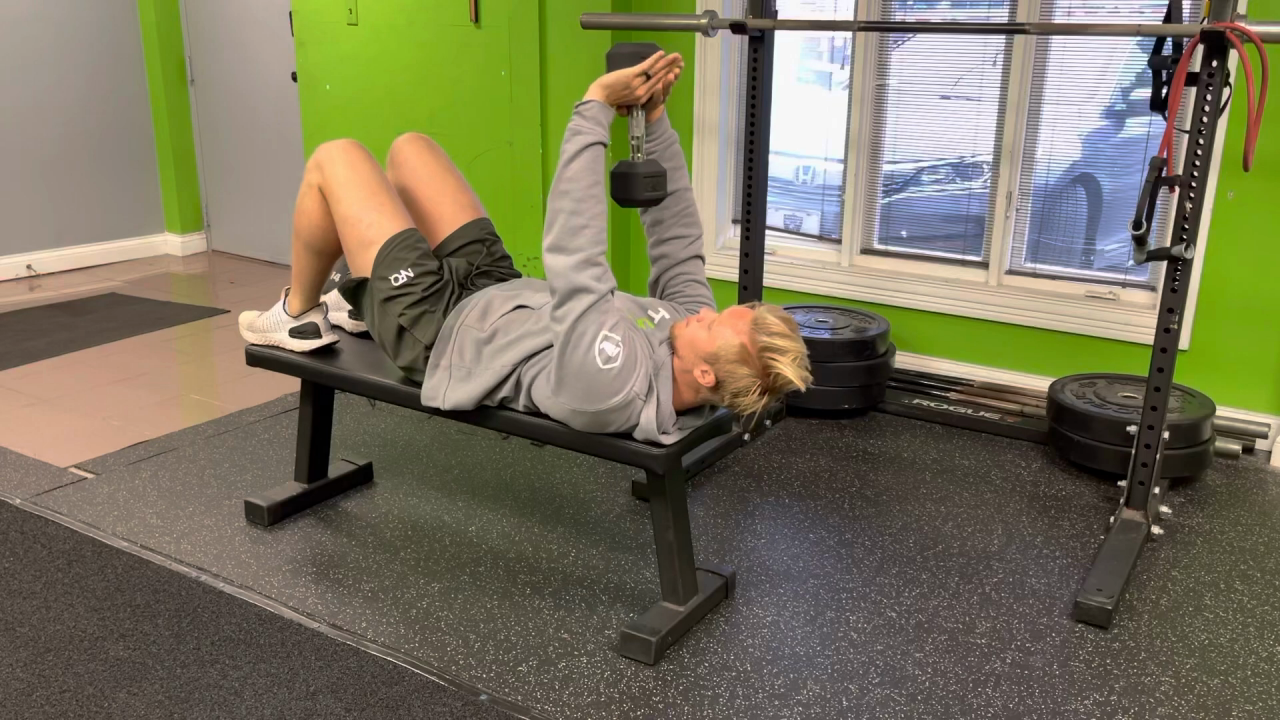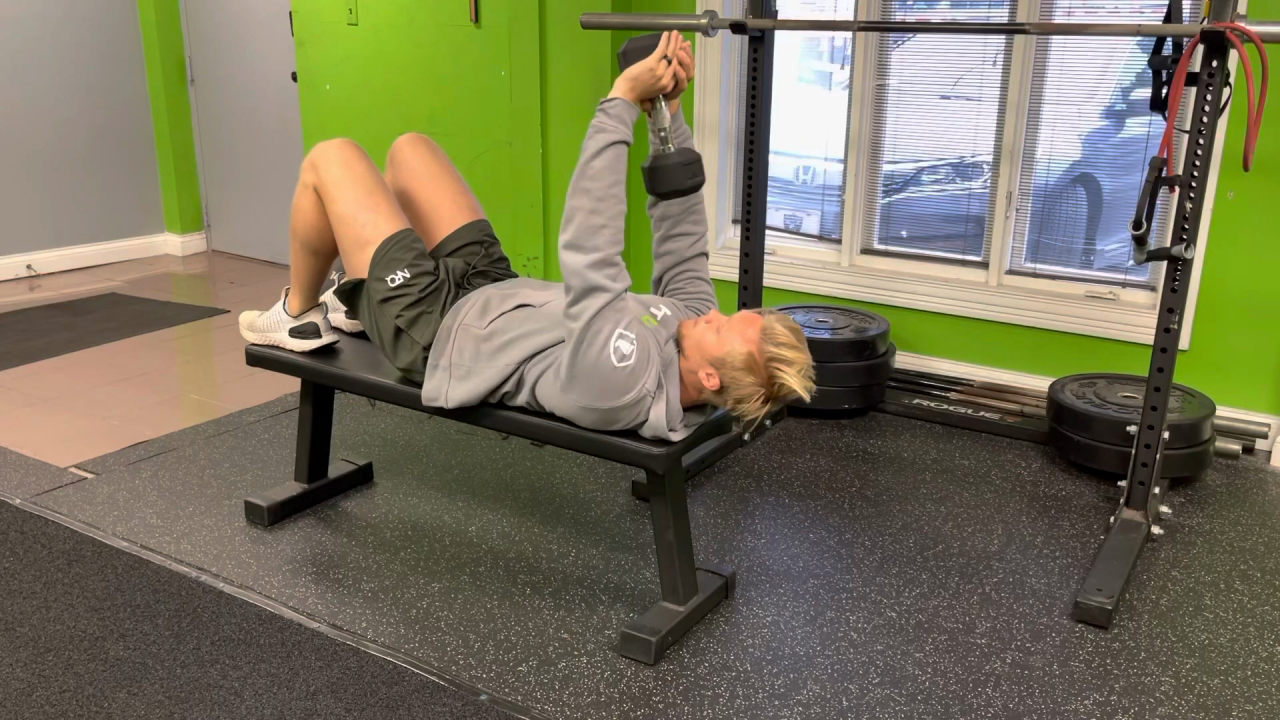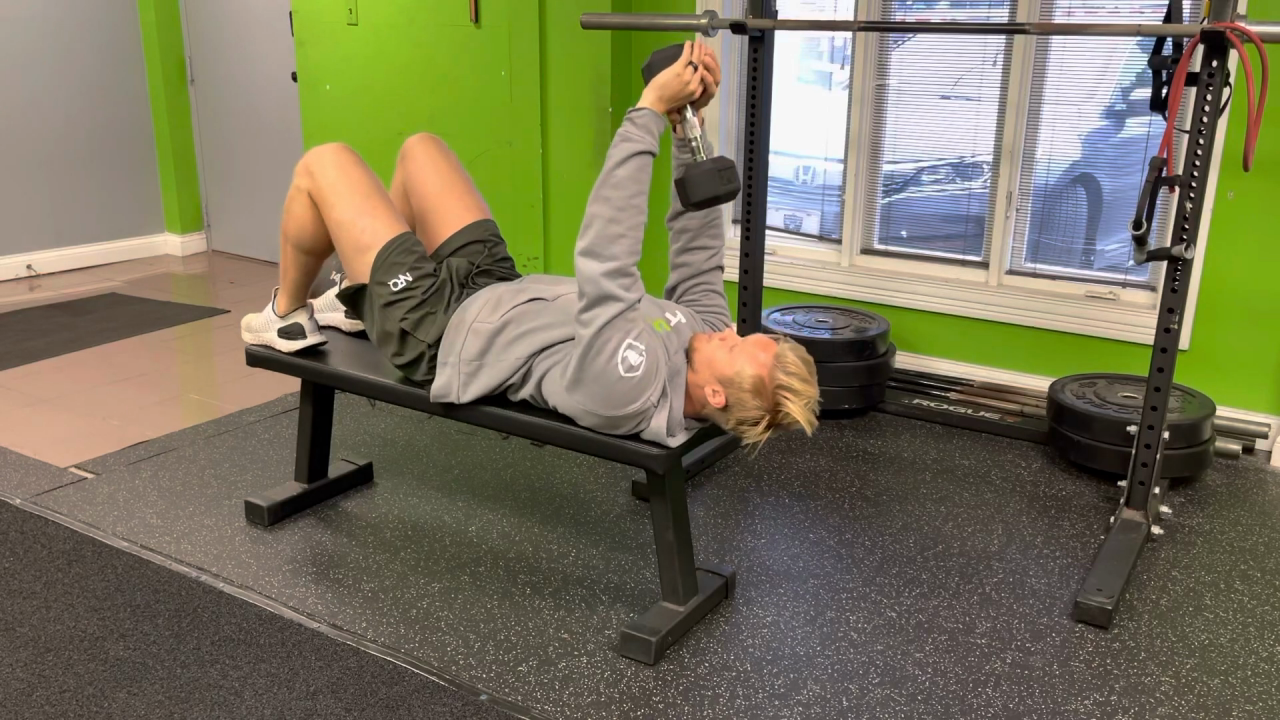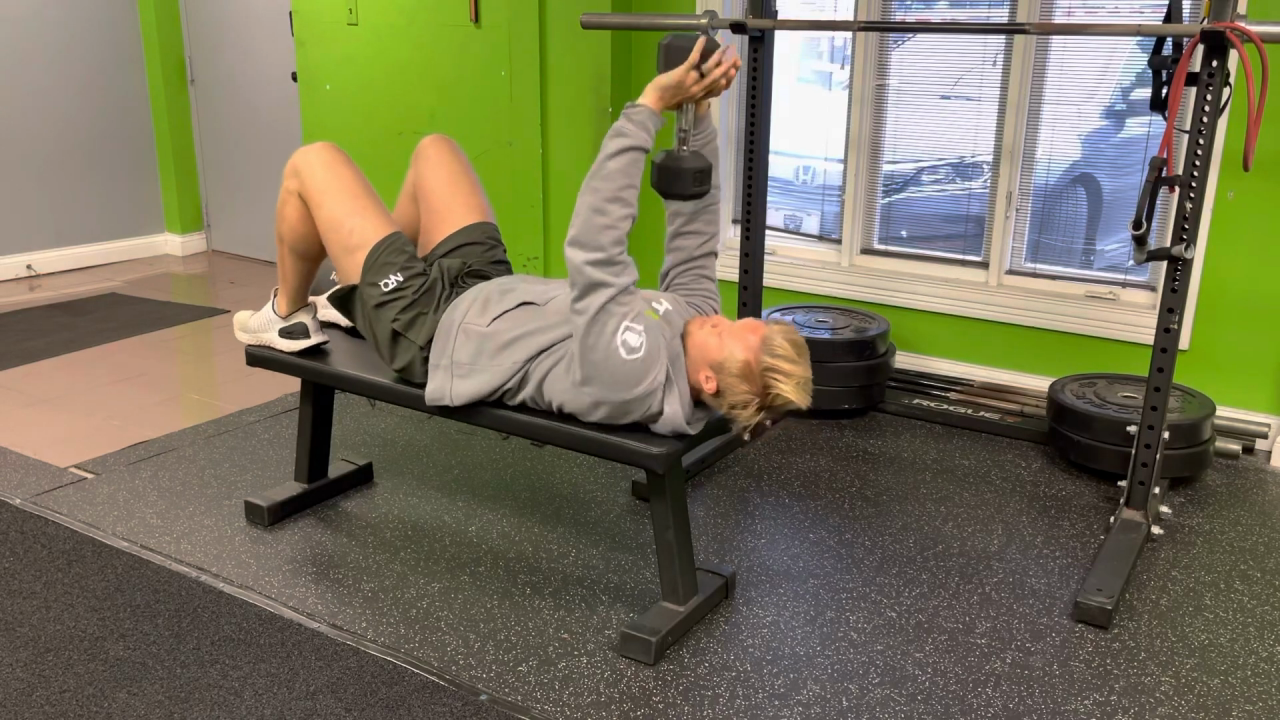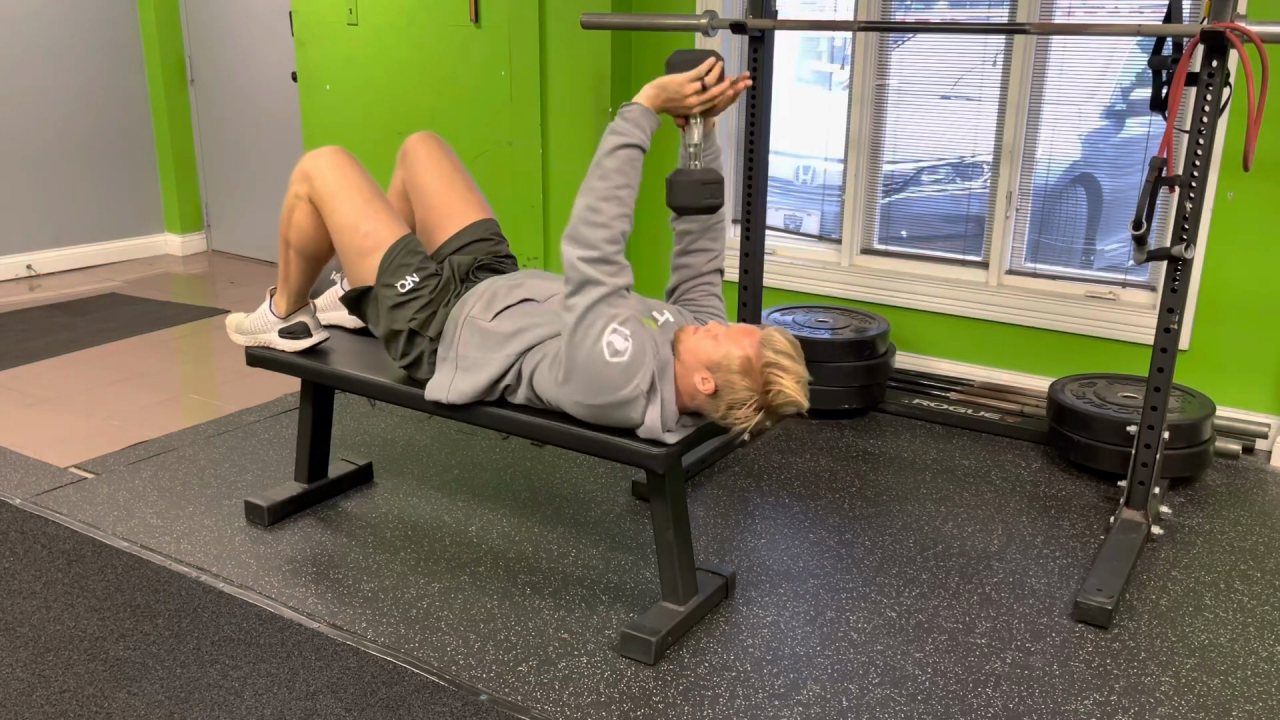
dt=0.4s
person 1, frame 1
left shoulder: (613, 389)
right shoulder: (694, 335)
left elbow: (572, 259)
right elbow: (678, 240)
left wrist: (596, 104)
right wrist: (654, 116)
left hip: (437, 332)
right hip: (495, 292)
left knee: (334, 159)
right knee: (410, 148)
left ankle: (299, 316)
right ankle: (359, 300)
person 1, frame 2
left shoulder: (622, 384)
right shoulder: (693, 333)
left elbow: (588, 253)
right elbow: (682, 237)
left wrist: (622, 98)
right wrist: (668, 110)
left hip: (435, 331)
right hip: (490, 291)
left knee: (330, 159)
right knee: (410, 149)
left ankle: (300, 317)
right ankle: (354, 303)
person 1, frame 3
left shoulder: (628, 391)
right shoulder: (703, 331)
left elbow: (604, 261)
right elbow: (699, 245)
left wrist: (652, 109)
left hip: (437, 329)
right hip: (493, 290)
left knee: (324, 163)
right knee: (420, 149)
left ankle: (288, 316)
right ankle: (359, 301)
person 1, frame 4
left shoulder: (632, 379)
right shoulder: (696, 322)
left elbow: (593, 250)
right elbow: (694, 236)
left wrist: (650, 106)
right wrist: (696, 112)
left hip: (430, 329)
right hip: (483, 289)
left knee: (312, 162)
right knee: (435, 148)
left ankle: (289, 317)
right ankle: (355, 297)
person 1, frame 5
left shoulder: (616, 382)
right shoulder: (704, 339)
left elbow: (591, 251)
right elbow: (701, 248)
left wrist: (647, 105)
right wrist: (702, 127)
left hip: (439, 325)
right hip: (495, 284)
left knee: (320, 167)
right knee: (420, 146)
left ankle: (286, 315)
right ankle: (360, 297)
